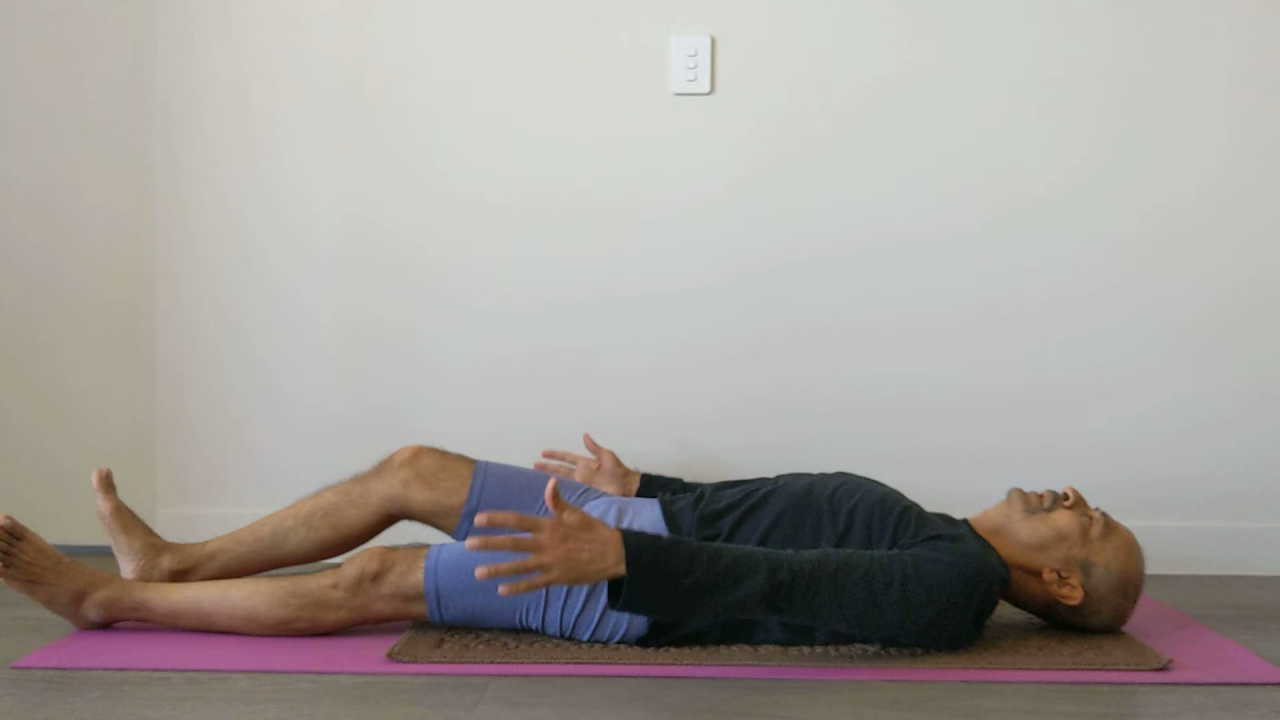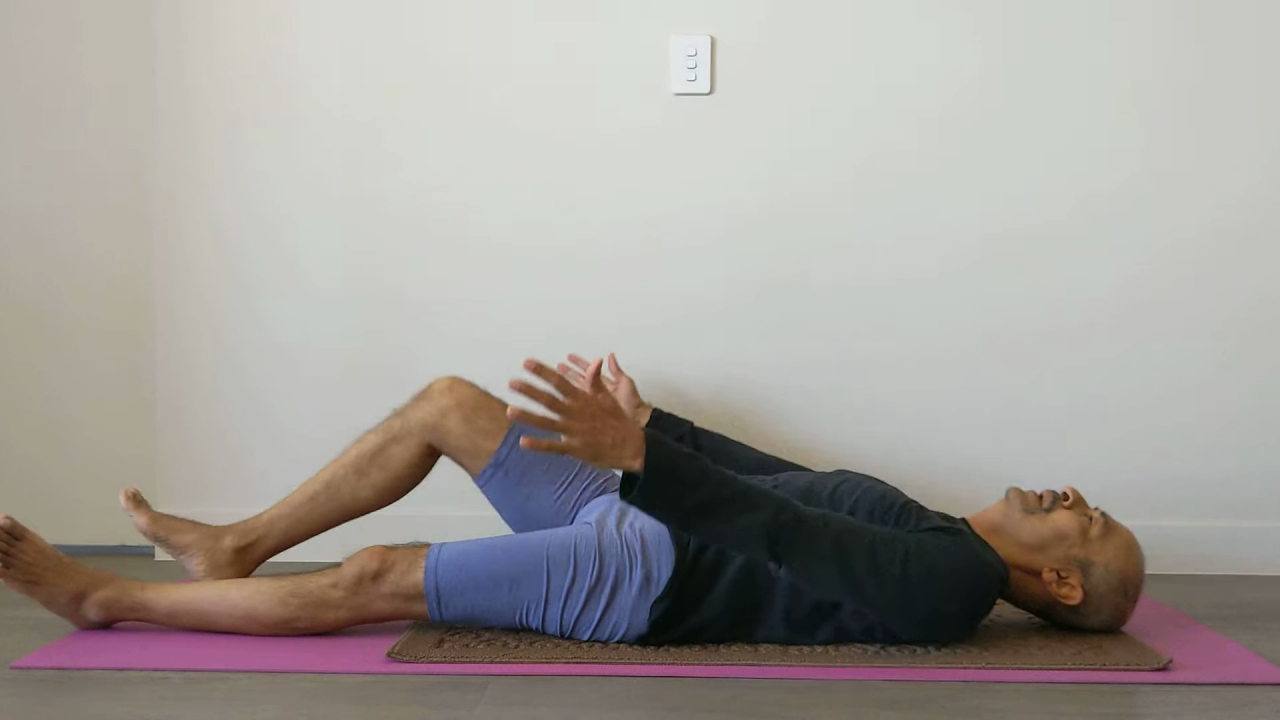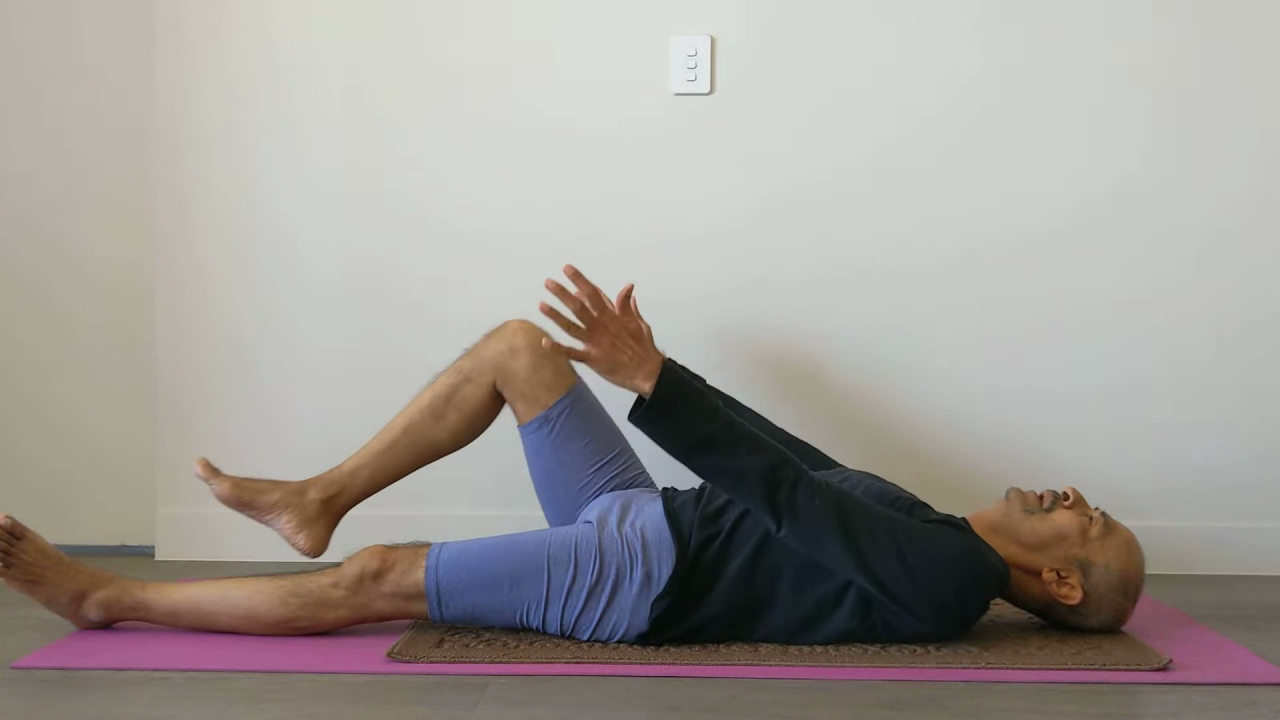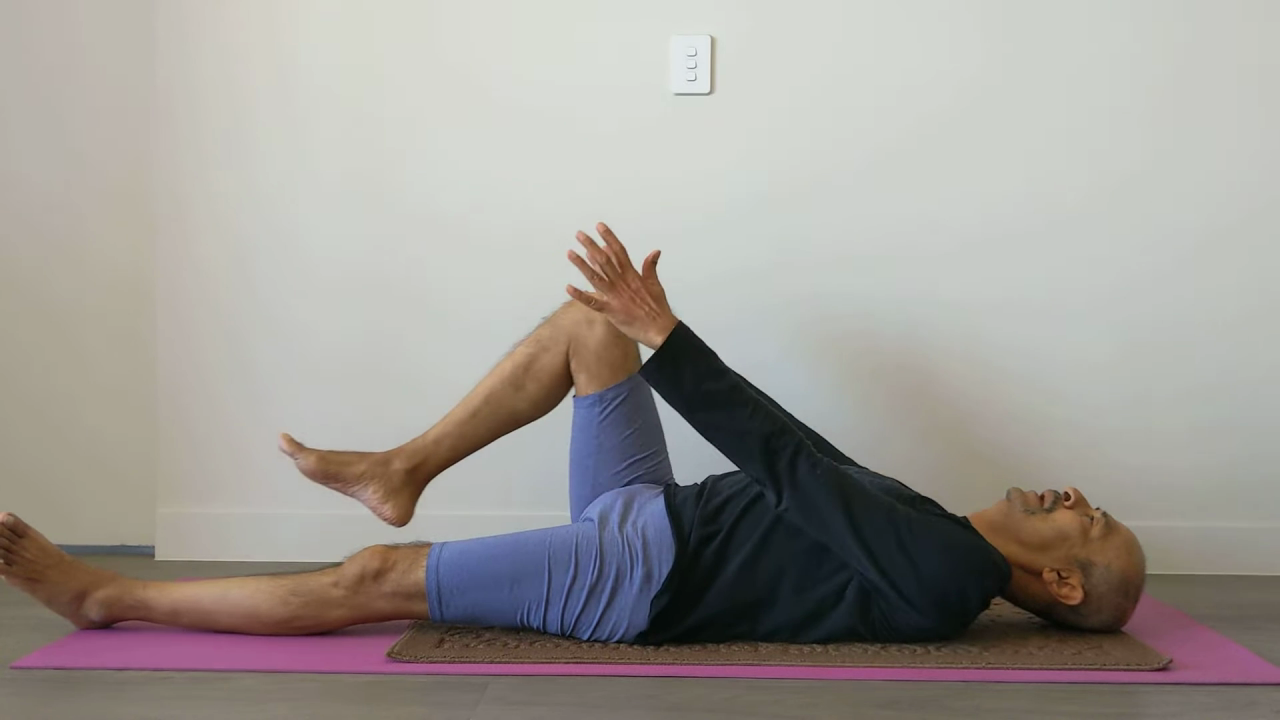
dt=0.2s
person 1, frame 1
left shoulder: (951, 590)
right shoulder: (931, 538)
left elbow: (785, 582)
left wrist: (615, 559)
right wrist: (633, 496)
left hip: (646, 589)
right hip: (652, 524)
left knee: (372, 582)
right knee: (411, 469)
left ankle: (105, 603)
right ankle: (177, 562)
person 1, frame 2
left shoulder: (946, 585)
right shoulder: (927, 537)
left elbow: (789, 538)
right elbow: (782, 483)
left wrist: (635, 451)
right wrist: (645, 434)
left hip: (640, 583)
right hip: (648, 534)
left knee: (371, 582)
right knee: (444, 405)
left ankle: (103, 601)
right ankle: (235, 547)
person 1, frame 3
left shoulder: (942, 580)
right shoulder: (924, 535)
left elbow: (787, 497)
right elbow: (799, 473)
left wrist: (649, 380)
right wrist: (653, 373)
left hip: (635, 578)
right hip: (649, 521)
left knee: (369, 583)
right knee: (512, 345)
left ankle: (102, 597)
right ankle: (317, 505)
person 1, frame 4
left shoulder: (942, 574)
right shoulder: (930, 535)
left elbow: (787, 465)
right elbow: (803, 475)
left wrist: (660, 339)
right wrist: (656, 332)
left hip: (634, 578)
right hip: (650, 521)
left knee: (368, 584)
right knee: (581, 326)
left ankle: (107, 598)
right ankle: (401, 474)
